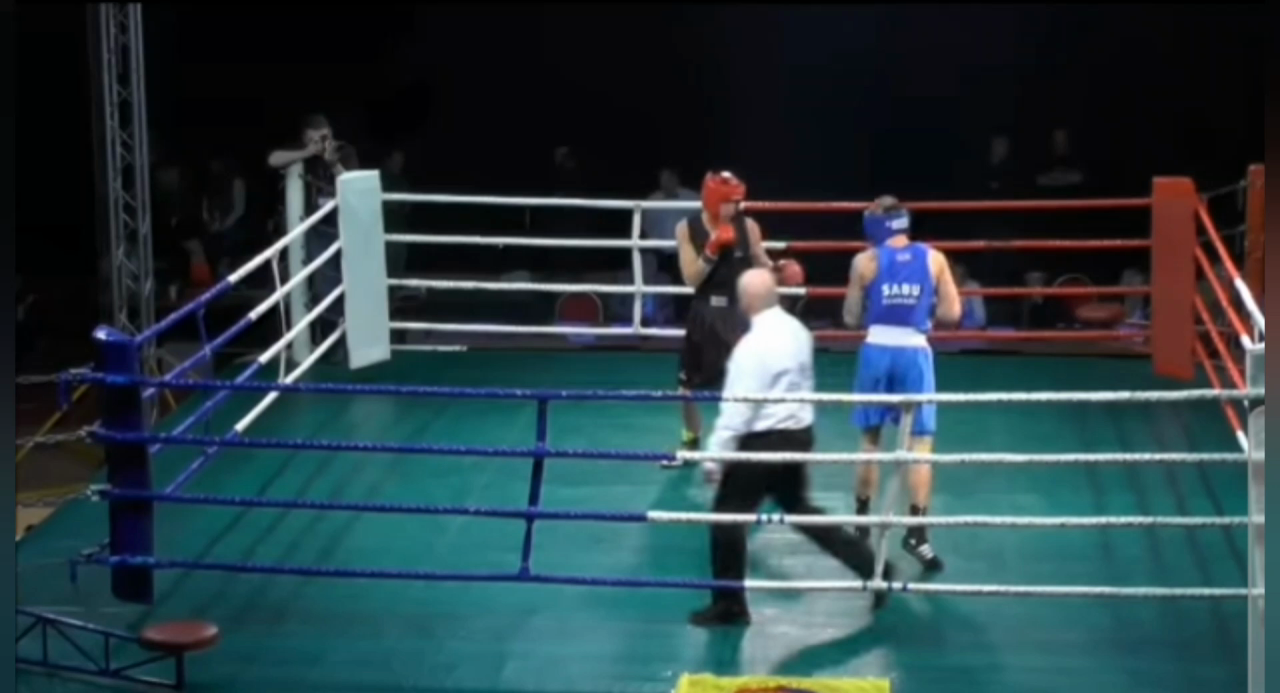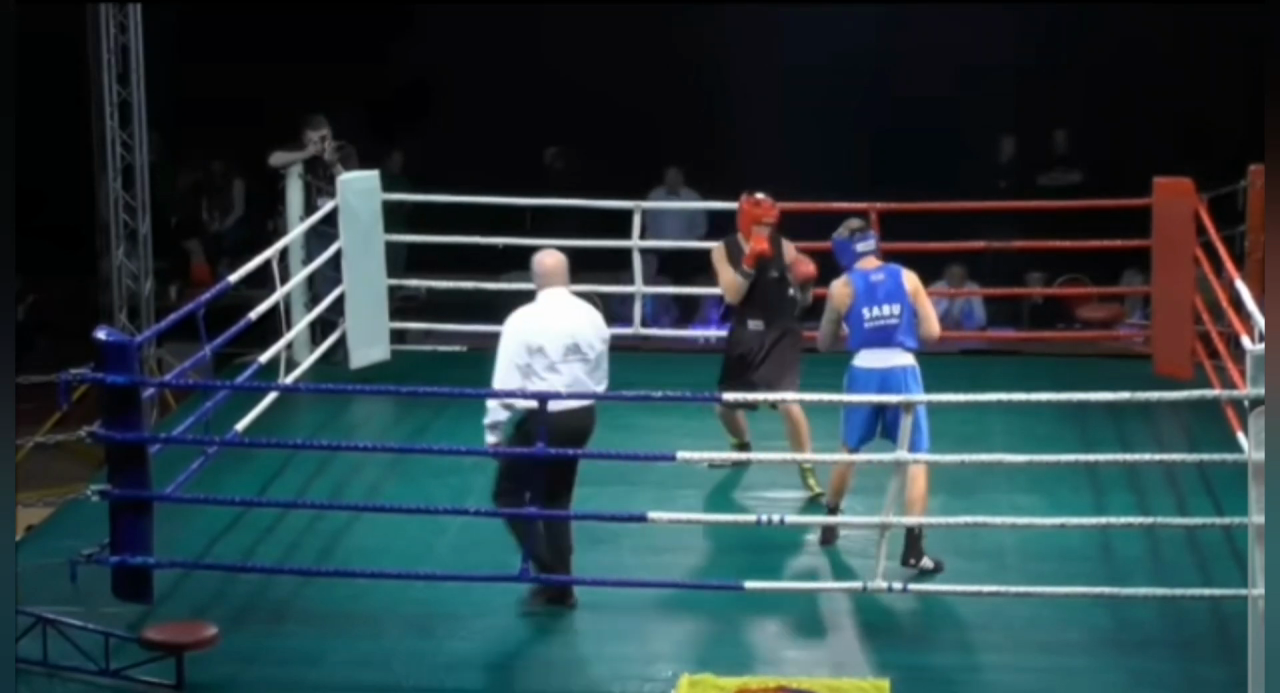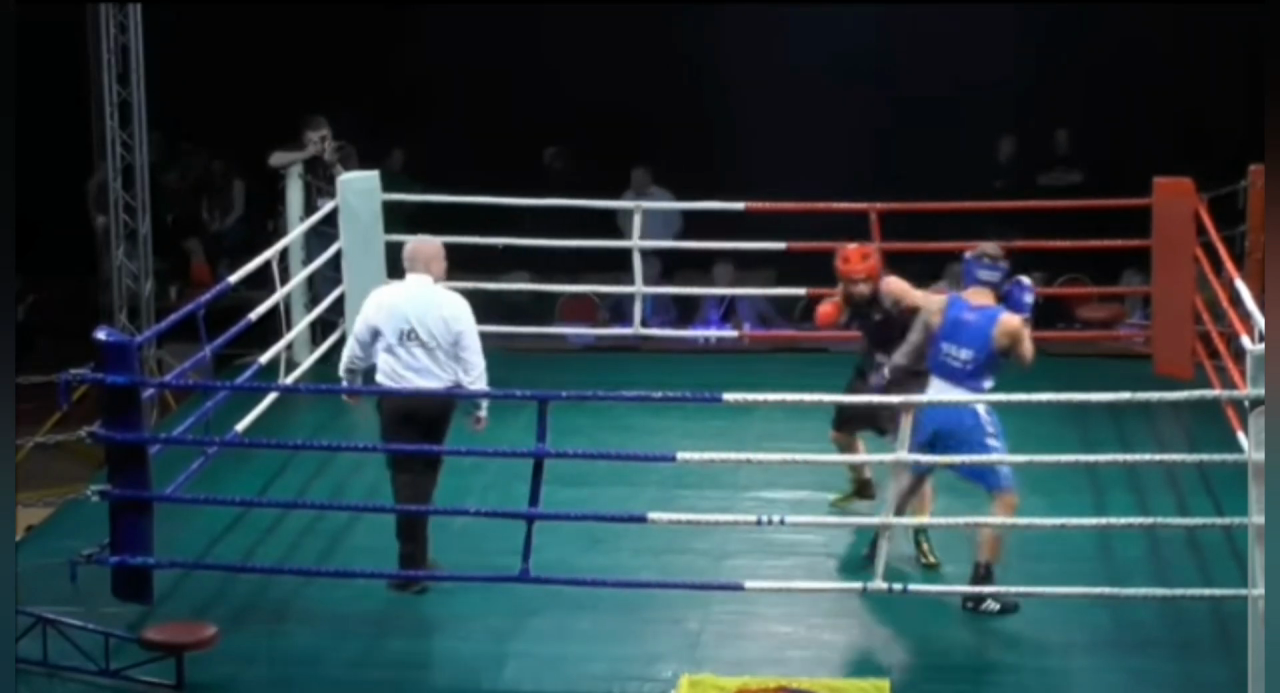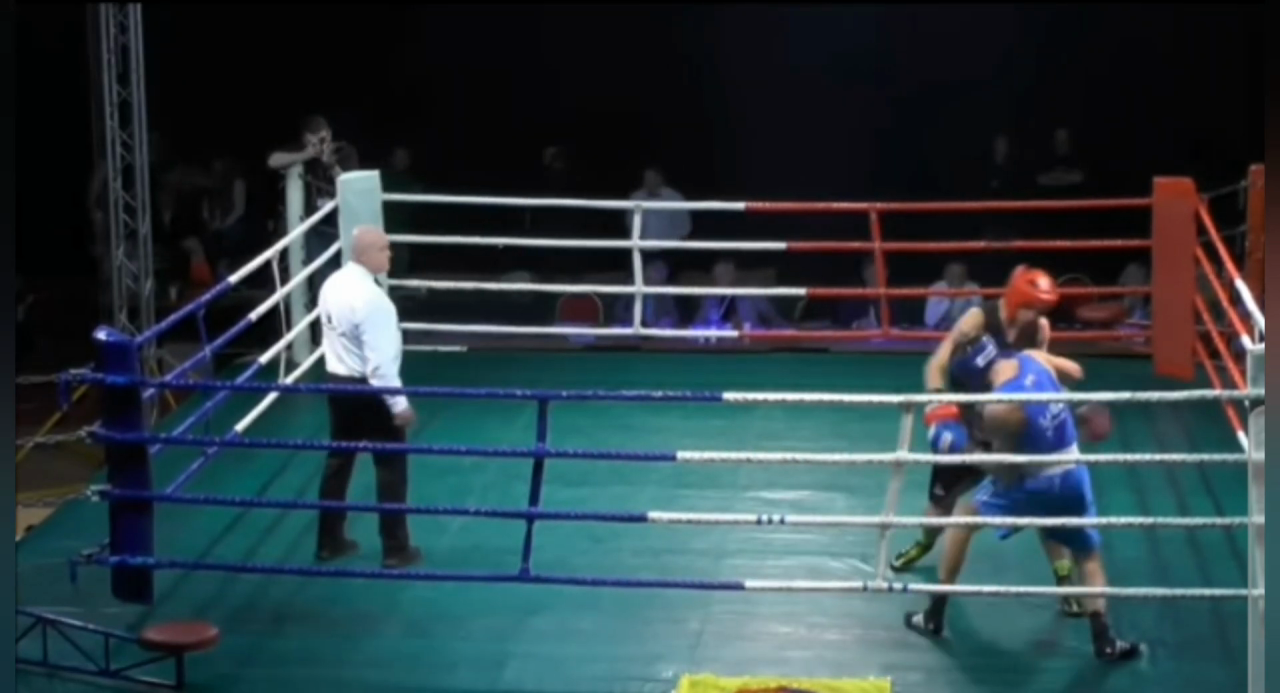
dt=0.7s
person 1, frame 1
left shoulder: (754, 345)
right shoulder: (797, 330)
left elbow: (737, 407)
left wrist: (716, 457)
left hip: (767, 440)
right hip: (799, 433)
left knee: (727, 517)
right knee: (799, 510)
left ankle: (729, 606)
right ankle: (870, 565)
person 1, frame 2
left shoulder: (523, 320)
right shoulder: (592, 315)
left elbow: (505, 384)
right elbow: (600, 374)
left wrist: (495, 431)
left hip: (540, 421)
right hip: (583, 416)
left knee: (509, 497)
right knee: (555, 501)
left ankle: (551, 575)
right ankle: (557, 586)
person 1, frame 3
left shoulder: (381, 299)
right shoulder: (454, 304)
left elbow: (357, 350)
right elbow: (472, 362)
left wrist: (350, 383)
right wrist: (480, 405)
left hip: (397, 399)
right hip: (440, 399)
left knee: (405, 478)
right knee: (425, 473)
left ankle: (412, 564)
right ankle: (414, 554)
person 1, frame 4
left shoulder: (333, 284)
right shoulder: (371, 297)
right elbow: (380, 359)
right wrist: (399, 402)
left hip: (338, 383)
right hip: (369, 389)
left knee: (339, 460)
right knee: (391, 466)
left ankle: (330, 541)
right ankle: (395, 549)
person 2, frame 1
left shoulder: (865, 260)
right shoulder: (934, 259)
left elbow: (850, 318)
right elbow: (952, 313)
left hip: (876, 352)
right hip: (914, 353)
left knee: (871, 440)
right knee: (919, 443)
left ankle: (863, 525)
right ankle: (917, 531)
person 2, frame 2
left shoulder: (841, 287)
right shoulder: (907, 278)
left elbow: (825, 344)
right elbow: (932, 332)
left hip: (863, 373)
right hip: (902, 372)
left knee: (849, 452)
right knee: (915, 460)
left ankle: (830, 525)
right ankle: (913, 548)
person 2, frame 3
left shoulder: (937, 306)
right shoulder: (1009, 323)
right elbow: (1026, 358)
left wrist: (886, 372)
right wrist: (1023, 314)
left hip: (933, 408)
right hip: (971, 416)
left knee: (913, 478)
right knee: (1005, 499)
left ankle: (879, 546)
right ankle: (977, 590)
person 2, frame 4
left shoulder: (997, 409)
right shoulder: (1034, 358)
left elbow: (1007, 470)
right elbow: (1074, 371)
left hip: (1028, 484)
right hip: (1072, 476)
left knee: (962, 520)
right knee: (1089, 556)
left ankle: (934, 615)
right ankle: (1104, 640)
person 3, frame 1
left shoulder: (748, 227)
right shoulder: (686, 228)
left elbow: (762, 267)
right elbow: (690, 278)
right wrist: (712, 250)
left hip: (740, 314)
right hip: (704, 314)
right knee: (691, 387)
right ankle: (691, 442)
person 3, frame 2
left shoulder: (783, 248)
right shoulder: (724, 250)
left elbow: (804, 300)
right elbow: (731, 296)
left wrist: (806, 283)
right wrist: (750, 264)
left hip: (781, 334)
right hip: (744, 334)
left knee: (788, 402)
right knee: (725, 405)
left ankle: (806, 468)
right ankle: (741, 448)
person 3, frame 3
left shoulder: (888, 287)
right shoulder: (845, 294)
right elbow: (842, 329)
right wrist: (829, 319)
left hip: (910, 371)
right hip: (874, 366)
right knee: (840, 434)
left ankle: (921, 534)
right ankle: (864, 485)
person 3, frame 4
left shoulder: (1039, 329)
right shoulder: (979, 317)
right elbow: (936, 366)
right wrist: (938, 410)
right hip: (962, 425)
right knee: (941, 506)
left ankle: (1065, 579)
right ankle: (924, 546)
person 4, frame 1
left shoulder: (345, 152)
right shoulder: (303, 152)
right elbow: (273, 160)
left wrist: (334, 164)
right wrist: (306, 154)
right hip: (318, 228)
right knee: (325, 286)
person 4, frame 2
left shoulder: (345, 151)
right shoulder: (302, 151)
right elbow: (273, 160)
left wrist: (334, 164)
right wrist: (305, 154)
right hip: (318, 227)
right knee: (325, 287)
person 4, frame 3
left shoulder: (345, 152)
right shoulder: (301, 152)
right elbow: (273, 161)
left wrist: (334, 165)
right wrist: (306, 154)
right hip: (317, 228)
right knee: (324, 285)
right ankle: (332, 335)
person 4, frame 4
right shoulder: (301, 152)
right elbow: (272, 161)
left wrist: (332, 166)
right wrist: (305, 156)
right hip: (316, 228)
right knee: (322, 279)
